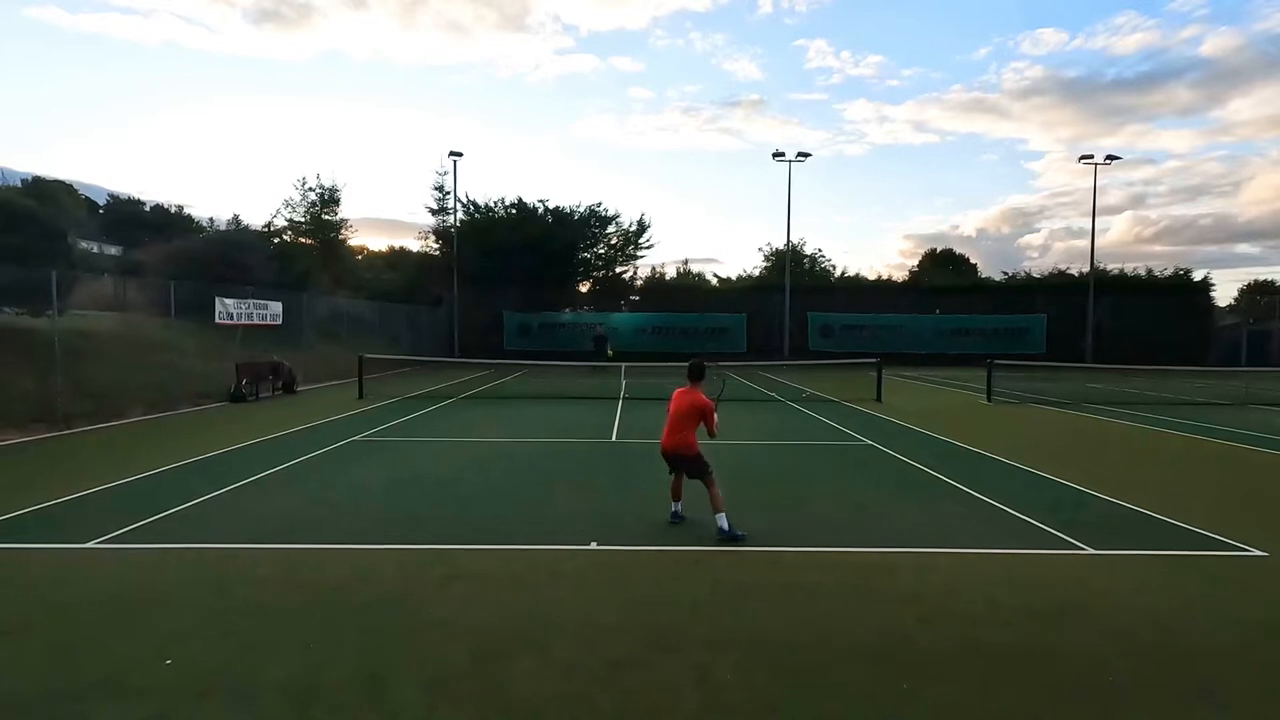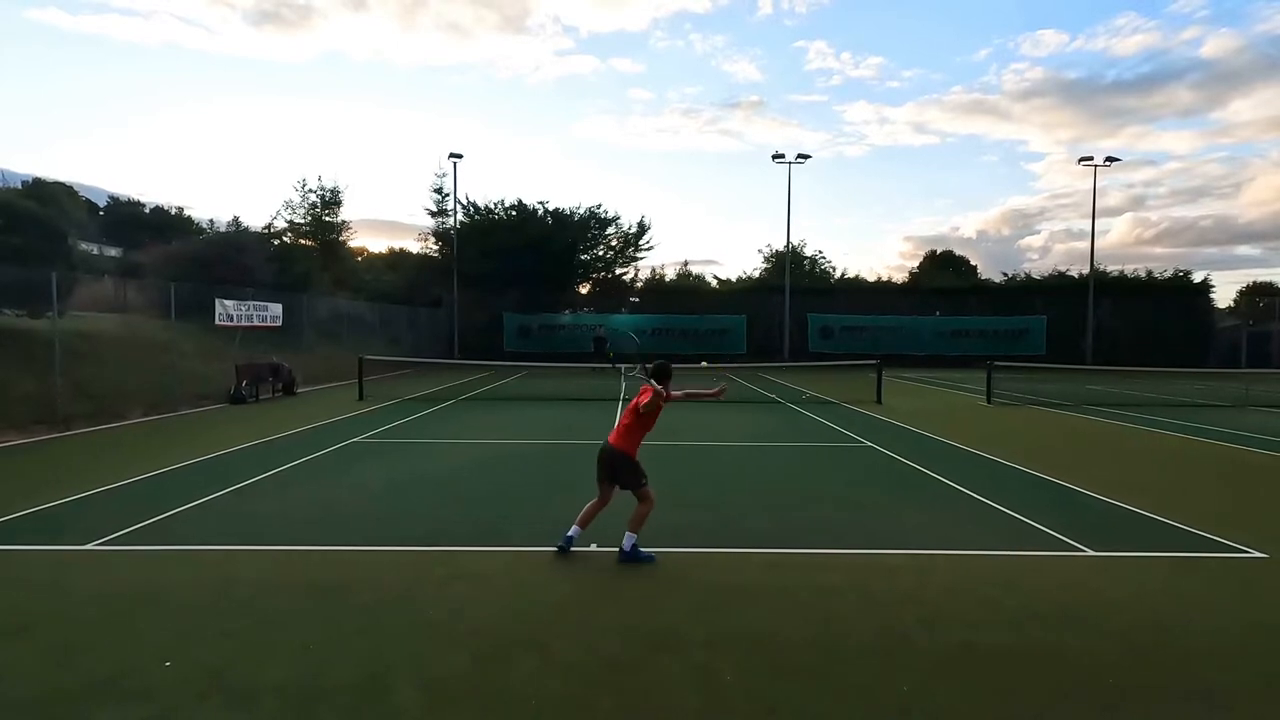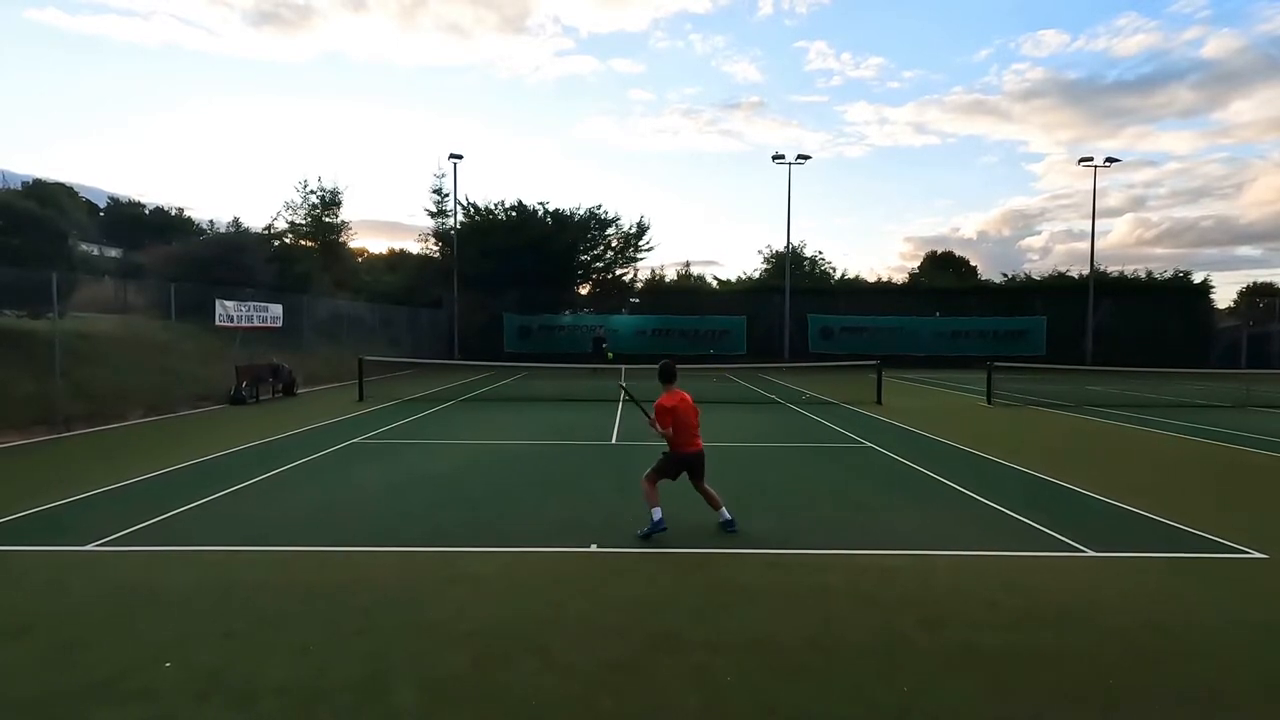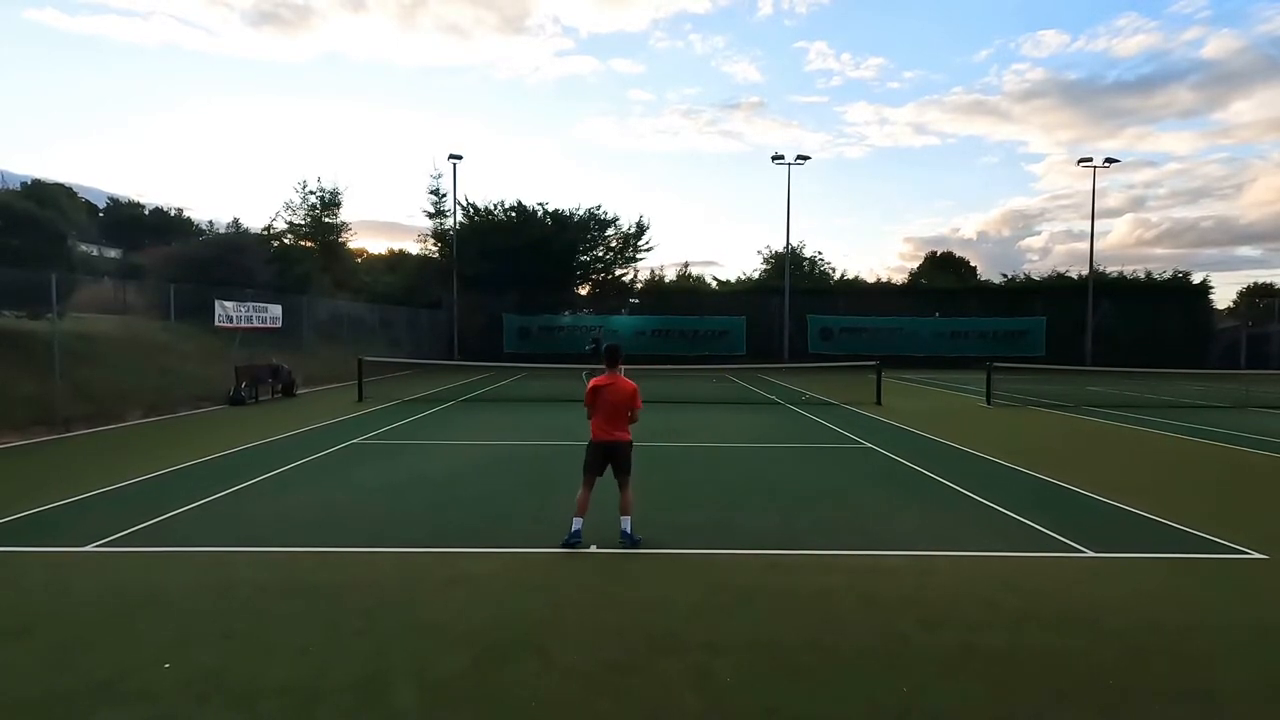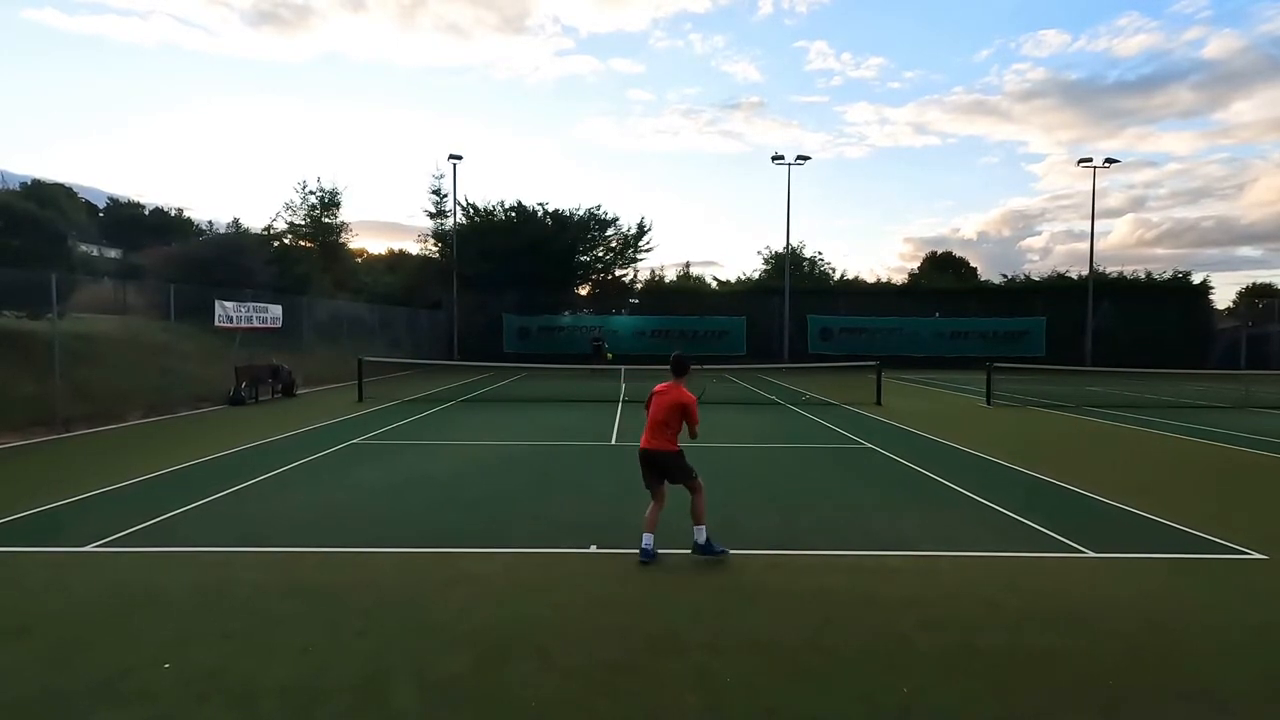
dt=1s
person 1, frame 1
left shoulder: (676, 394)
right shoulder: (704, 403)
right elbow: (712, 434)
right wrist: (714, 422)
left hip: (667, 448)
right hip: (688, 450)
left knee: (678, 475)
right knee: (711, 484)
left ankle: (675, 512)
right ankle: (724, 528)
person 1, frame 2
left shoulder: (649, 391)
right shoulder: (650, 396)
left elbow: (682, 394)
right elbow: (640, 408)
left wrist: (710, 393)
right wrist: (657, 397)
left hip: (609, 449)
right hip: (622, 454)
left knee: (602, 499)
right knee: (646, 500)
left ankle: (568, 538)
right ankle: (627, 549)
person 1, frame 3
left shoulder: (661, 404)
right shoulder: (687, 398)
left elbow: (668, 434)
left wrist: (657, 426)
left hip: (678, 453)
right hip: (697, 451)
left knee: (648, 480)
right knee: (701, 486)
left ankle: (657, 521)
right ankle: (727, 520)
person 1, frame 4
left shoulder: (594, 384)
right shoulder: (631, 387)
left elbow: (589, 415)
right elbow: (635, 417)
left hip: (599, 441)
right hip: (622, 442)
left knee: (586, 486)
right knee: (625, 487)
left ankle: (576, 531)
right ankle: (626, 531)
person 1, frame 5
left shoulder: (657, 390)
right shoulder: (687, 399)
right elbow: (693, 434)
right wrist: (695, 428)
left hip: (645, 450)
right hip: (668, 452)
left knee: (657, 499)
right knee: (697, 489)
left ankle: (646, 548)
right ankle: (701, 542)
